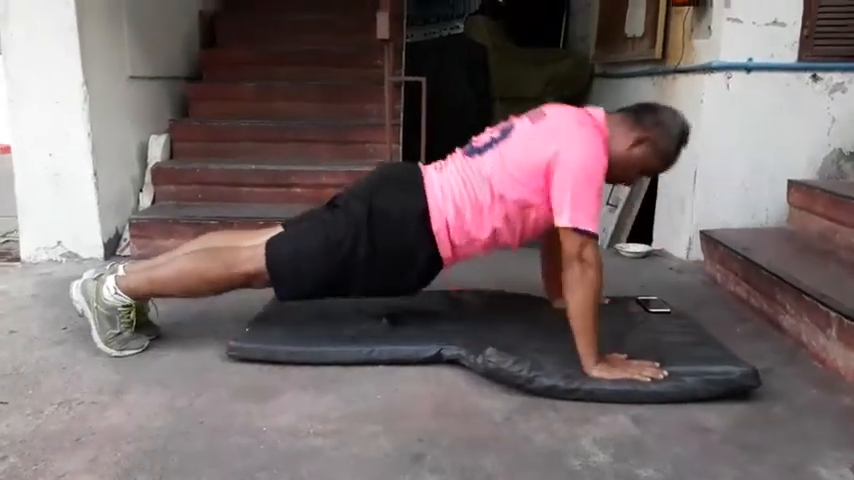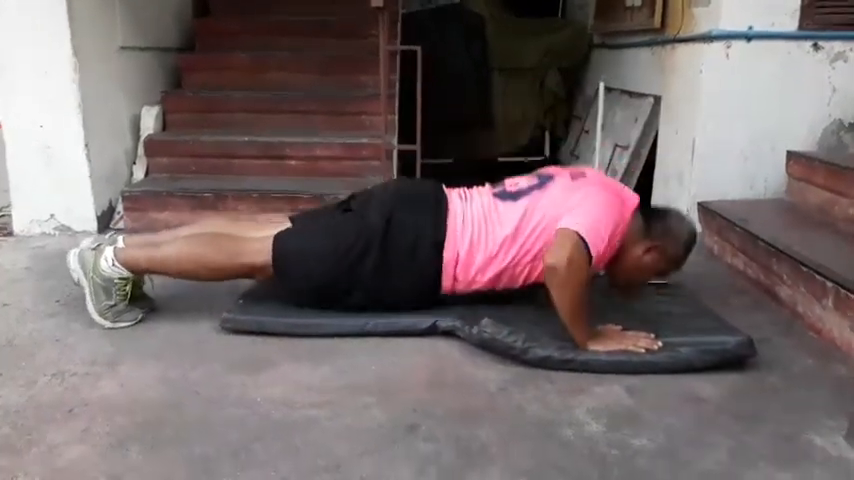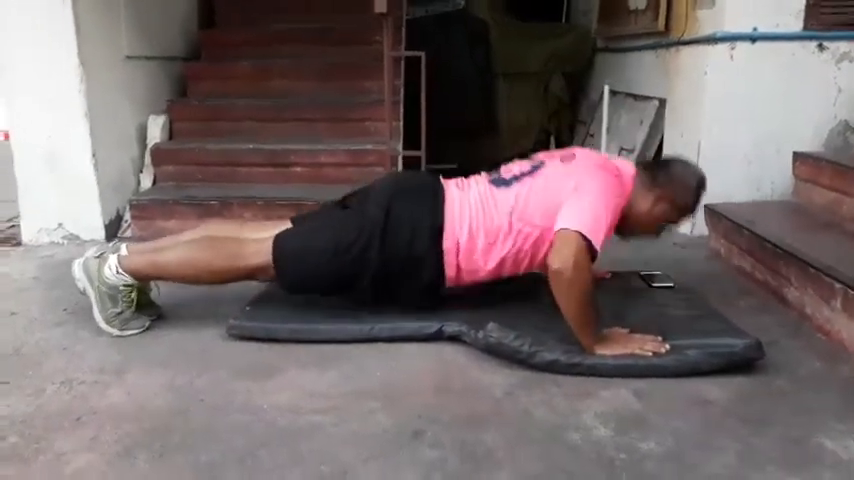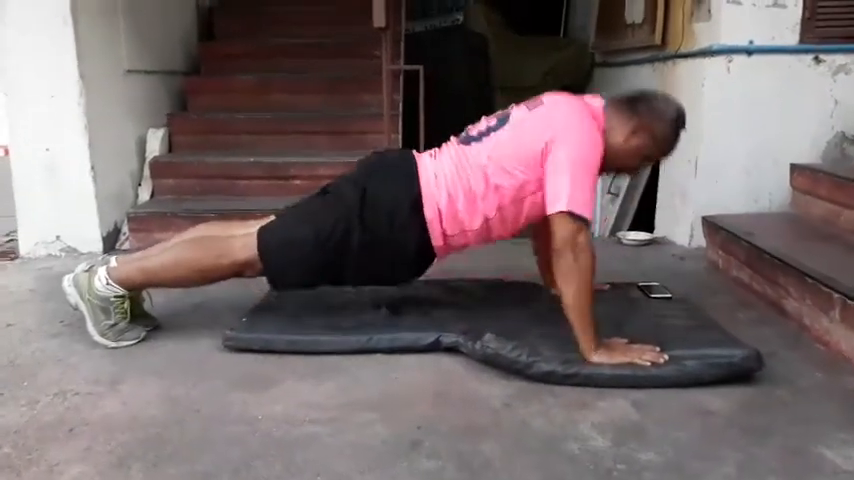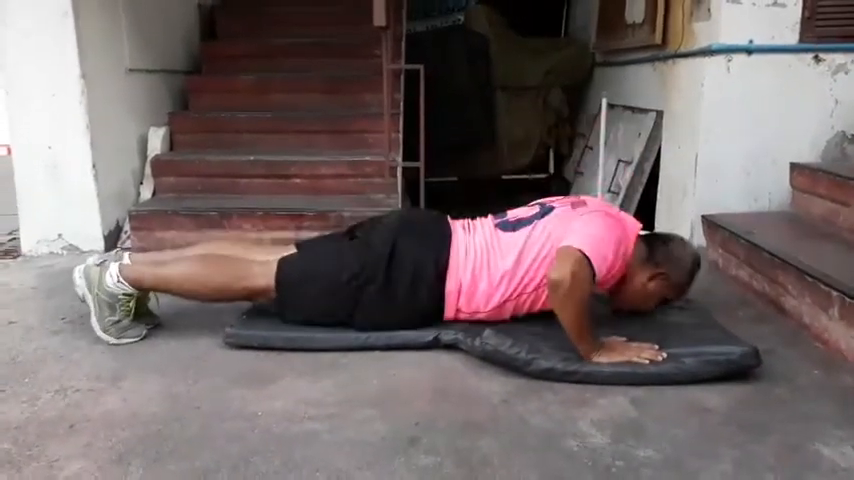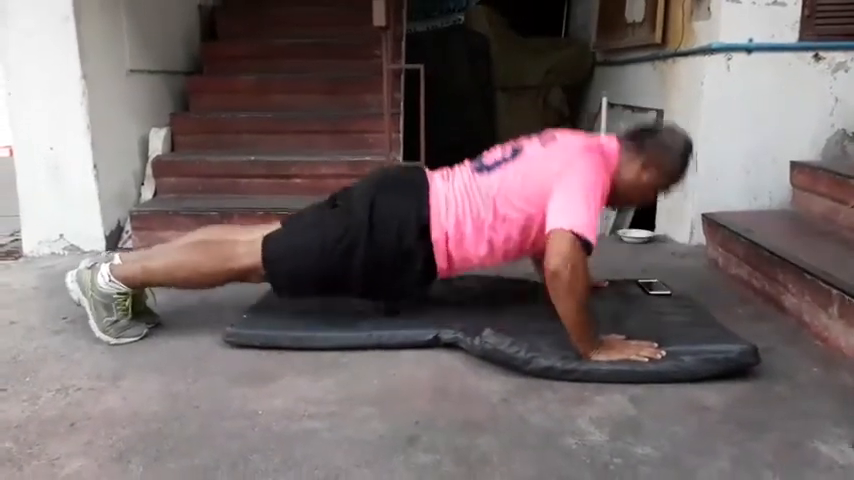
dt=0.4s
person 1, frame 1
left shoulder: (570, 125)
right shoulder: (587, 145)
left elbow: (544, 220)
right elbow: (579, 255)
left wrist: (558, 296)
right wrist: (595, 362)
left hip: (406, 197)
right hip: (405, 226)
left knee: (264, 243)
right knee: (256, 265)
left ankle: (120, 275)
right ankle: (118, 287)
person 1, frame 2
left shoulder: (591, 187)
right shoulder: (609, 208)
right elbow: (562, 260)
left wrist: (570, 282)
right wrist: (588, 337)
left hip: (419, 210)
right hip: (415, 247)
left knee: (269, 235)
right knee: (260, 256)
left ankle: (126, 245)
right ankle: (117, 257)
person 1, frame 3
left shoulder: (589, 165)
right shoulder: (606, 187)
right elbow: (564, 265)
left wrist: (578, 282)
right wrist: (595, 340)
left hip: (420, 203)
right hip: (415, 238)
left knee: (269, 236)
right knee: (263, 258)
left ankle: (124, 252)
right ankle: (121, 267)
person 1, frame 4
left shoulder: (567, 112)
right shoulder: (583, 133)
left elbow: (536, 203)
right elbow: (570, 241)
left wrist: (559, 281)
right wrist: (594, 345)
left hip: (402, 183)
right hip: (397, 212)
left knee: (255, 238)
right knee: (249, 254)
left ankle: (117, 267)
right ankle: (109, 279)
person 1, frame 5
left shoulder: (594, 215)
right shoulder: (610, 235)
right elbow: (564, 276)
left wrist: (575, 299)
right wrist: (593, 348)
left hip: (424, 239)
right hip: (419, 274)
left knee: (275, 259)
right knee: (266, 280)
left ankle: (133, 265)
right ankle: (121, 274)
person 1, frame 6
left shoulder: (574, 147)
right shoulder: (590, 168)
left elbow: (538, 231)
right elbow: (564, 264)
left wrist: (564, 286)
right wrist: (589, 346)
left hip: (409, 201)
right hip: (405, 231)
left knee: (263, 240)
right knee: (254, 260)
left ankle: (119, 267)
right ankle: (113, 277)
